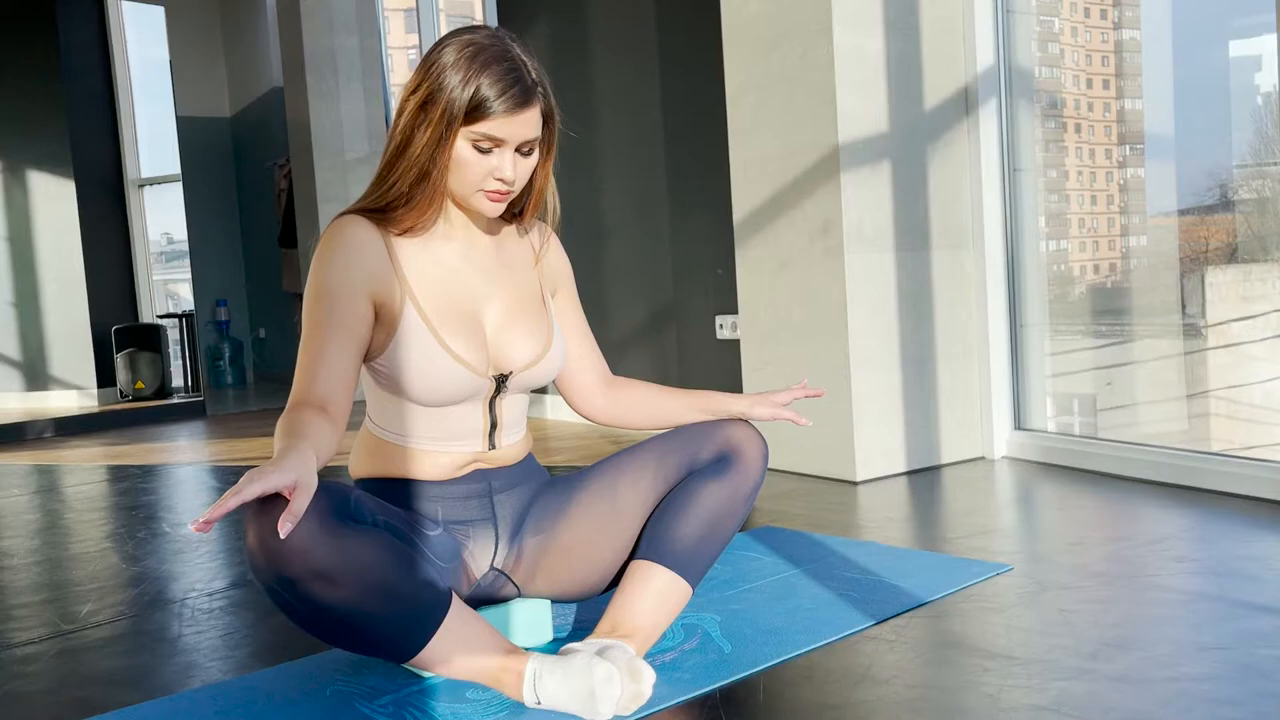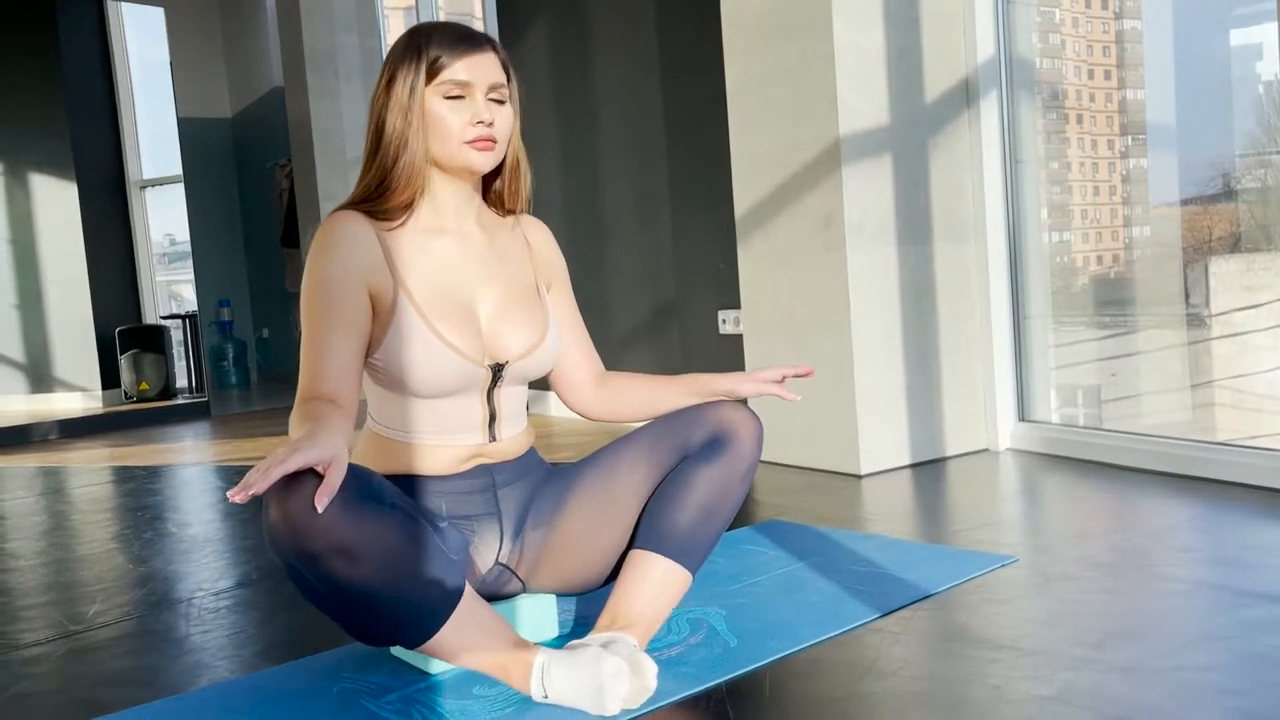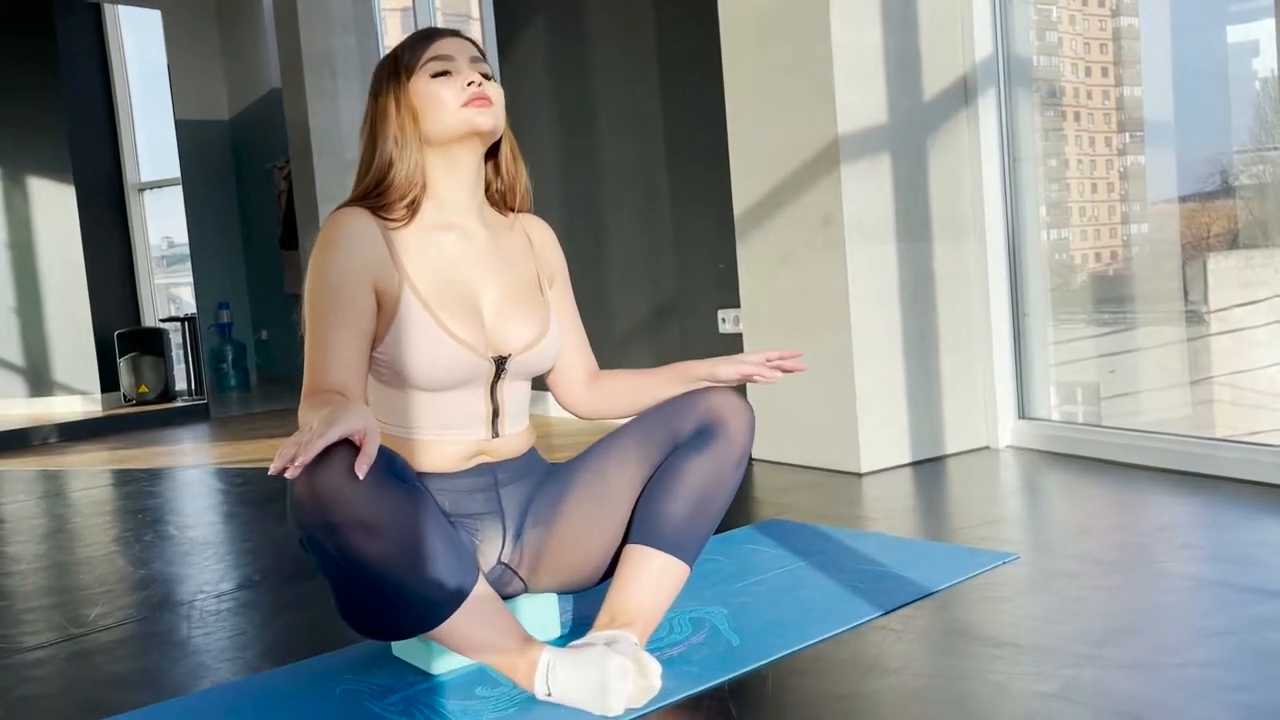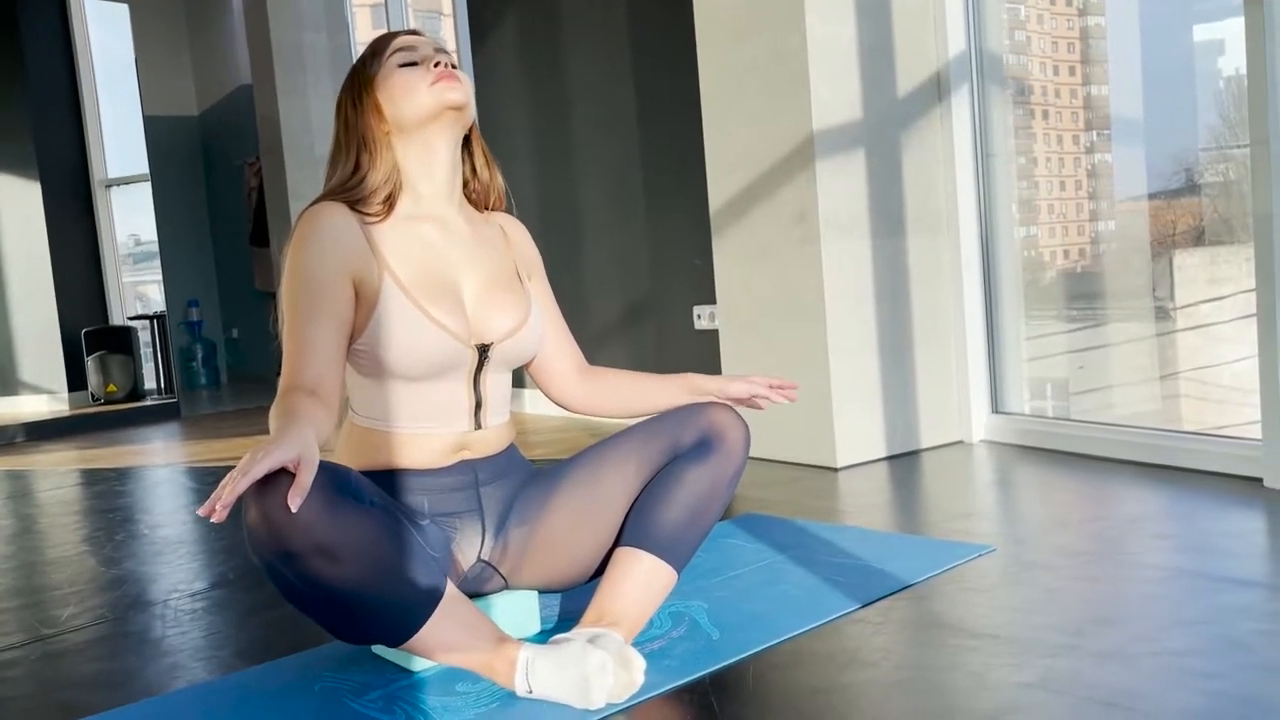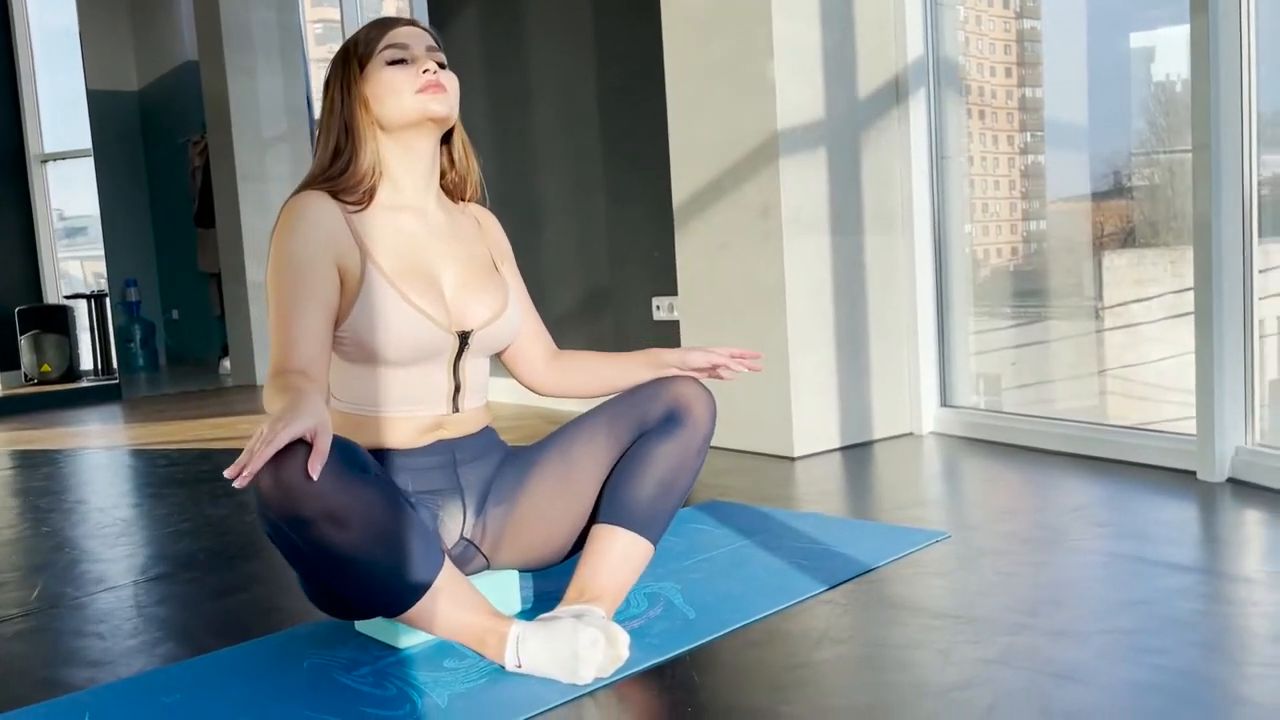
dt=1s
person 1, frame 1
left shoulder: (537, 246)
right shoulder: (362, 245)
left elbow: (597, 392)
right elbow: (319, 403)
left wrist: (733, 402)
right wrist: (298, 457)
left hip: (524, 514)
right hip: (411, 529)
left knee: (732, 448)
right knee: (286, 533)
left ankle: (611, 653)
person 1, frame 2
left shoulder: (530, 240)
right shoulder: (356, 240)
left elbow: (589, 388)
right elbow: (325, 397)
left wrist: (722, 382)
right wrist: (323, 439)
left hip: (528, 508)
right hip: (414, 528)
left knee: (727, 429)
right knee: (305, 508)
left ankle: (614, 646)
person 1, frame 3
left shoulder: (532, 238)
right shoulder: (360, 237)
left elbow: (583, 388)
right elbow: (328, 394)
left wrist: (710, 368)
right wrist: (343, 416)
left hip: (530, 509)
right hip: (415, 531)
left knee: (720, 415)
right knee: (333, 480)
left ankle: (616, 644)
person 1, frame 4
left shoulder: (507, 236)
right shoulder: (337, 230)
left elbow: (573, 380)
right elbow: (309, 389)
left wrist: (703, 383)
right wrist: (296, 431)
left hip: (508, 506)
right hip: (395, 525)
left knee: (715, 428)
right knee: (284, 505)
left ankle: (599, 640)
right ankle: (514, 662)
person 1, frame 5
left shoulder: (479, 224)
right shoulder: (319, 218)
left elbow: (543, 365)
right elbow: (292, 373)
left wrist: (666, 359)
right wrist: (302, 403)
left hip: (489, 488)
right hip: (380, 512)
left knee: (682, 404)
right knee: (295, 476)
left ankle: (583, 616)
right ankle: (505, 639)
